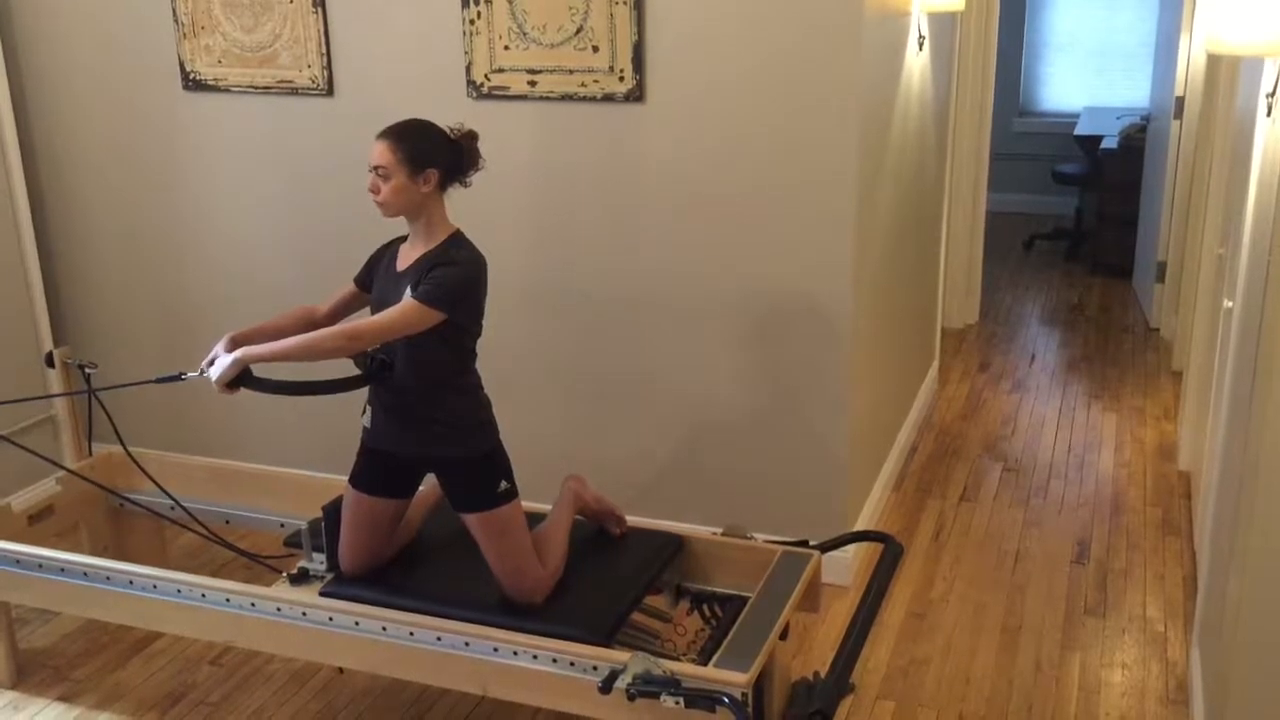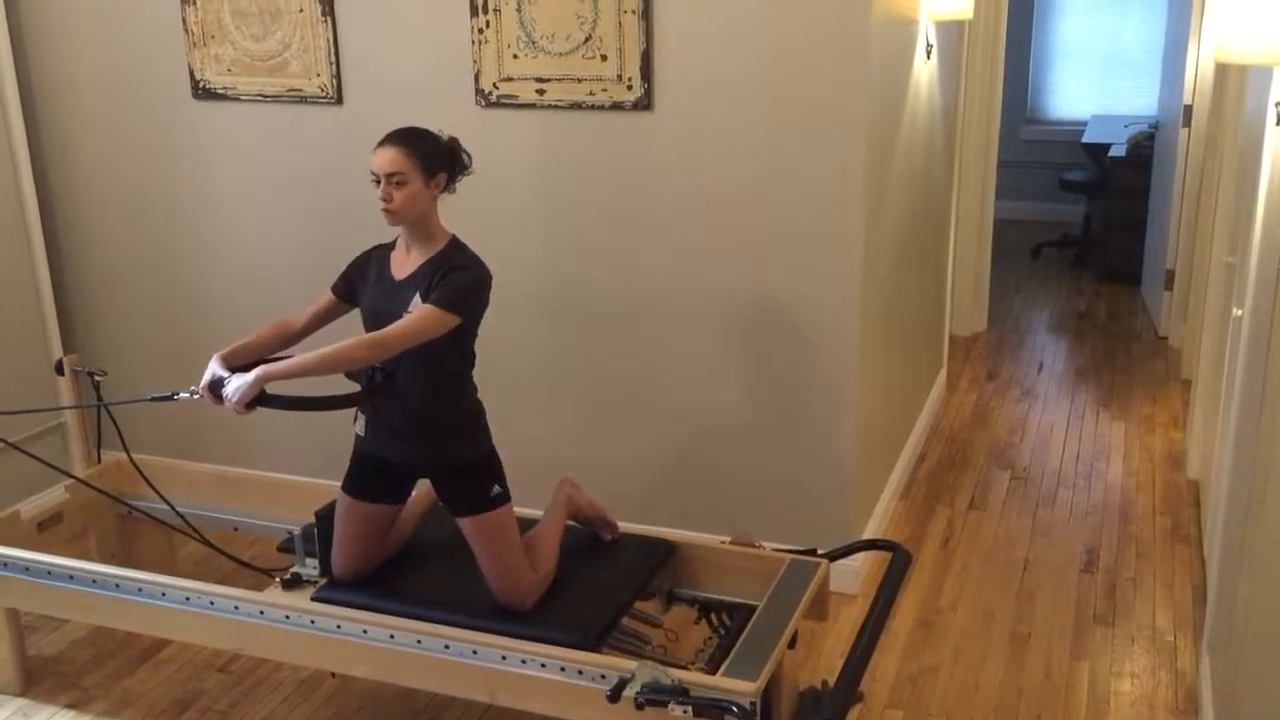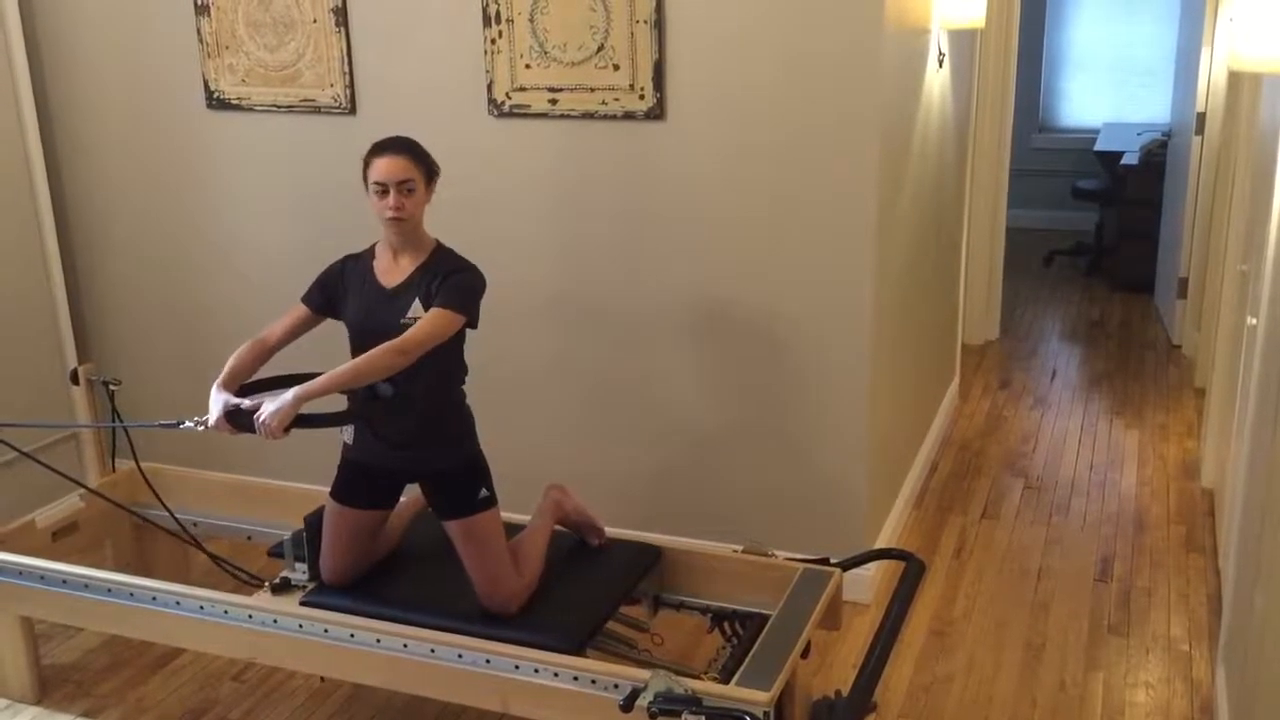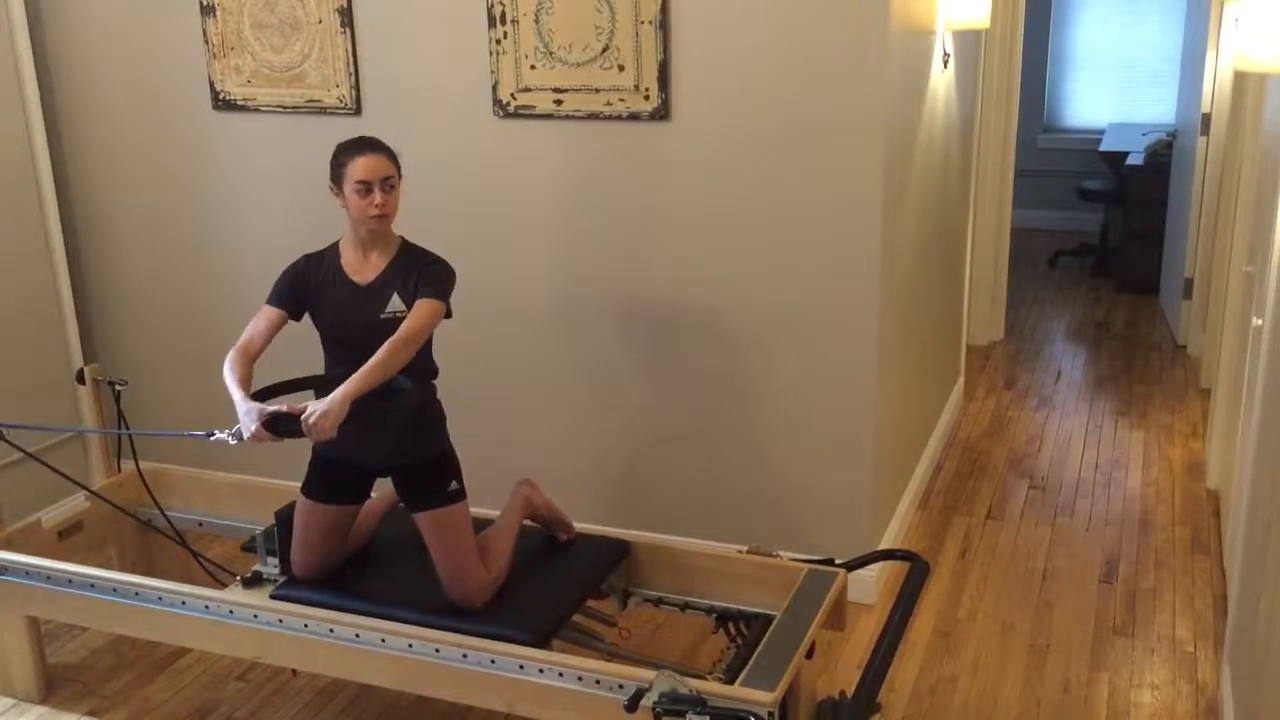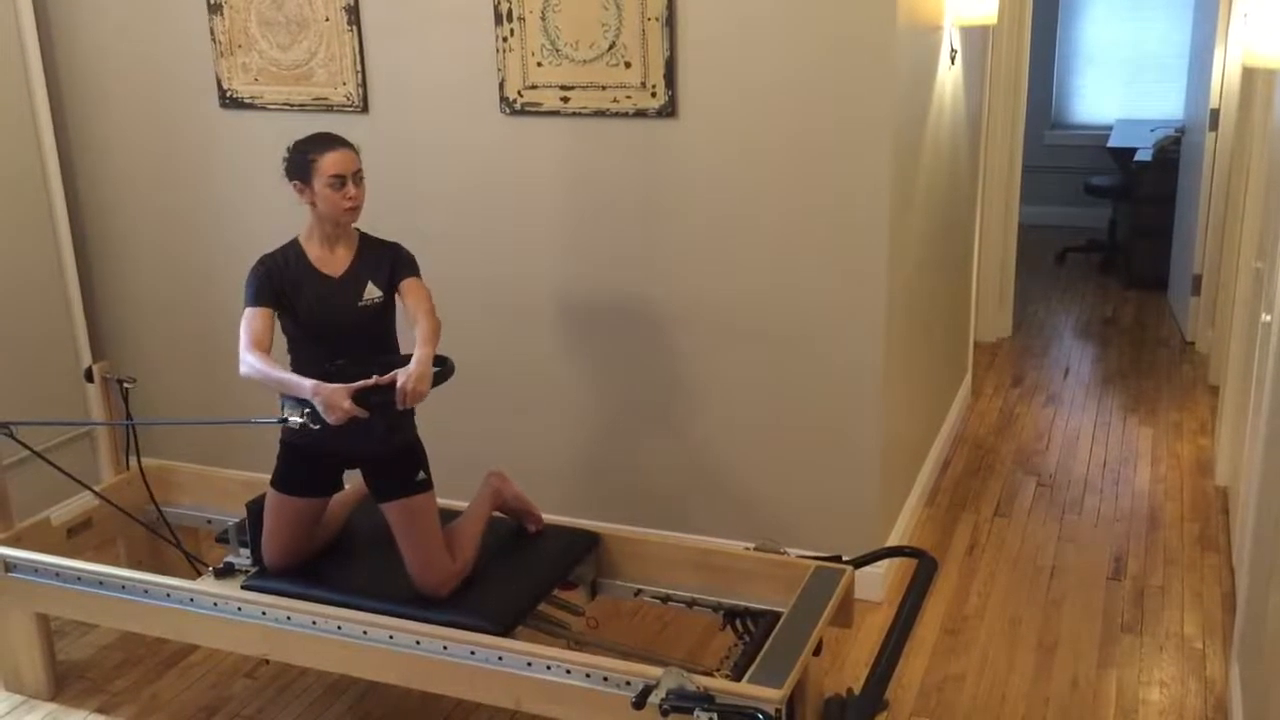
dt=1s
person 1, frame 1
left shoulder: (460, 266)
right shoulder: (389, 255)
left elbow: (358, 337)
right elbow: (320, 316)
left wrist: (247, 356)
right wrist: (236, 338)
left hip: (460, 440)
right hip: (390, 431)
left knee: (527, 588)
right knee: (353, 565)
left ankle: (571, 497)
right ankle: (434, 493)
person 1, frame 2
left shoulder: (464, 274)
right shoulder: (371, 263)
left elbow: (380, 346)
right elbow: (296, 326)
left wrist: (262, 375)
right wrist: (226, 358)
left hip: (455, 445)
right hip: (382, 438)
left knee: (517, 595)
right knee: (346, 570)
left ankle: (563, 502)
right ankle: (427, 497)
person 1, frame 3
left shoulder: (458, 277)
right shoulder: (346, 273)
left elbow: (403, 352)
right elbow: (267, 341)
left wrist: (297, 396)
right wrist: (222, 388)
left hip: (444, 449)
right hip: (369, 446)
left knee: (503, 599)
right knee: (335, 575)
left ankle: (551, 507)
right ankle: (416, 504)
person 1, frame 4
left shoulder: (428, 270)
right shoulder: (308, 273)
left elbow: (406, 341)
right elbow: (241, 352)
left wrist: (340, 398)
right wrist: (245, 403)
left hip: (417, 440)
right hip: (342, 442)
left knee: (471, 592)
right knee: (306, 570)
left ankle: (522, 501)
right ankle: (389, 498)
person 1, frame 5
left shoulder: (390, 257)
right shoulder: (273, 270)
left elbow: (425, 316)
right elbow: (250, 359)
left wrist: (420, 362)
right wrist: (314, 390)
left hip: (387, 430)
right hip: (311, 432)
left knee: (437, 582)
right knee: (277, 561)
left ankle: (491, 493)
right ankle: (358, 493)
